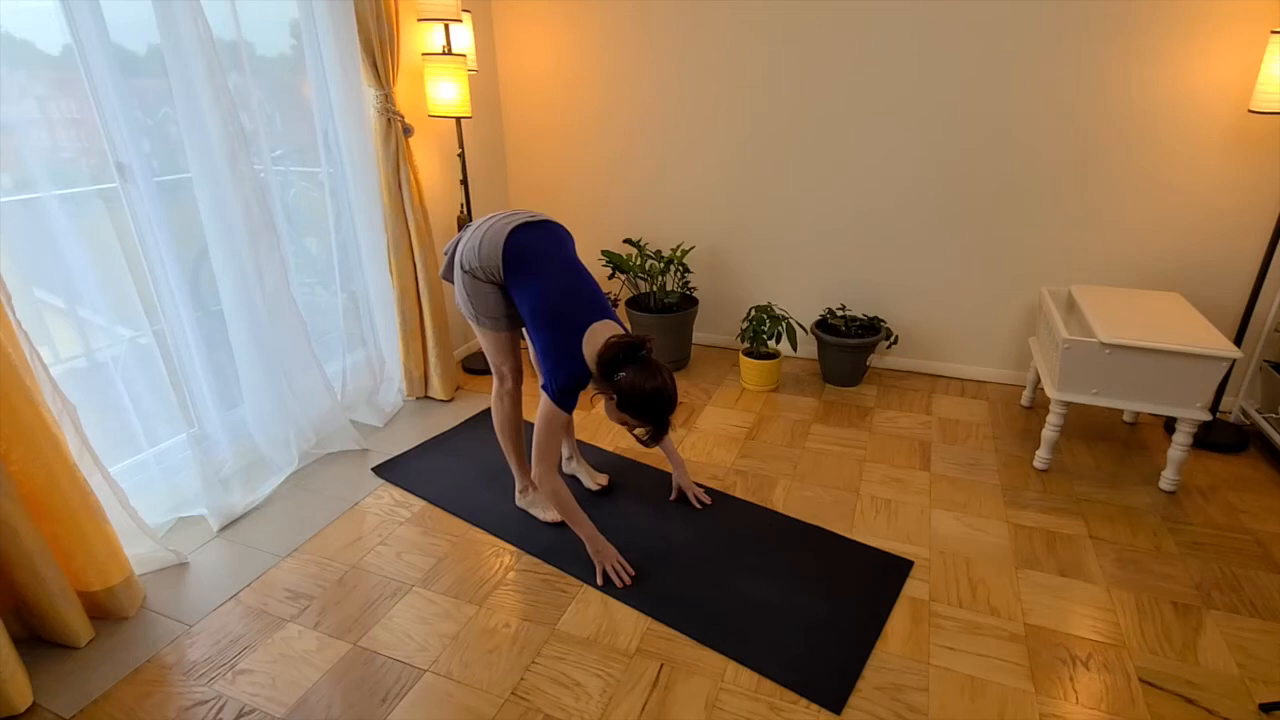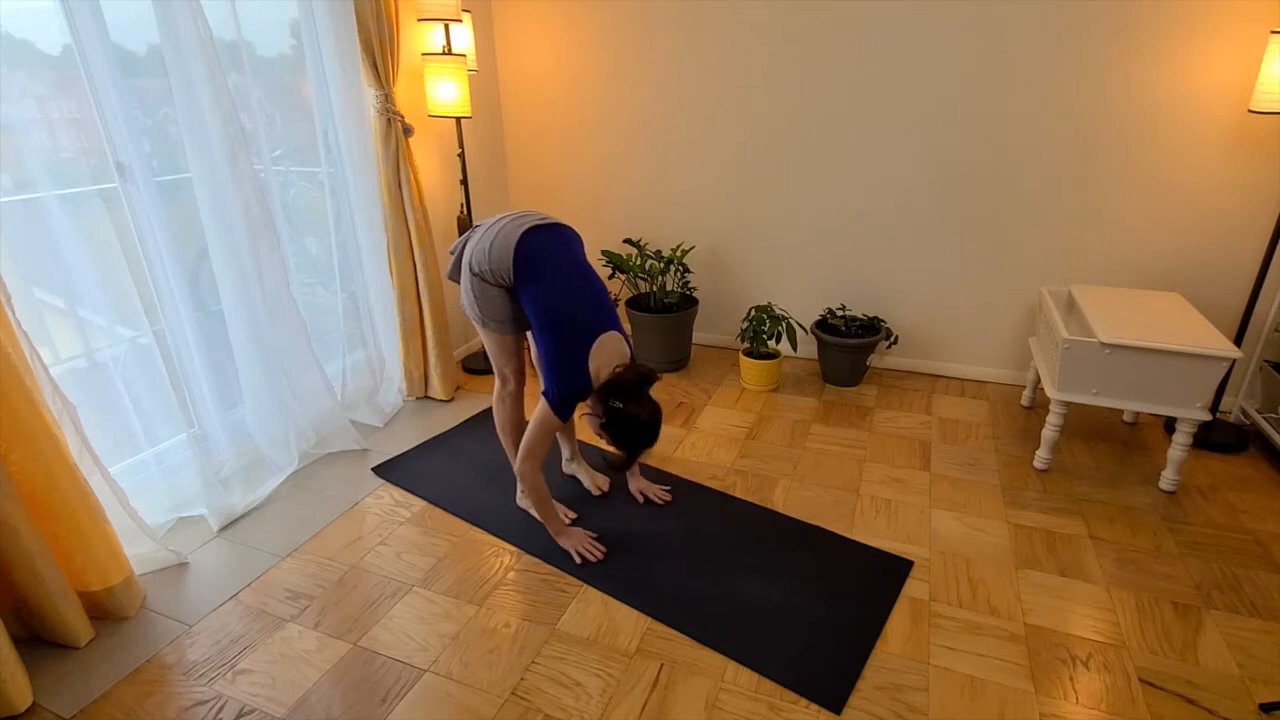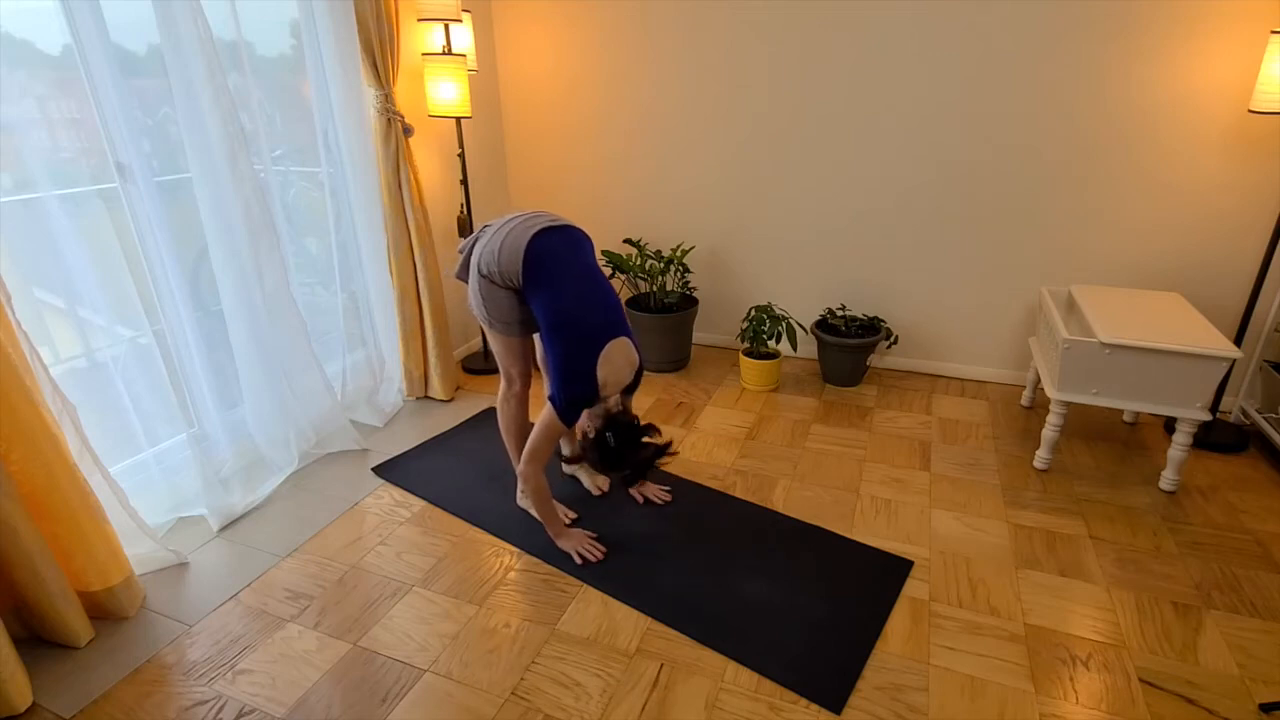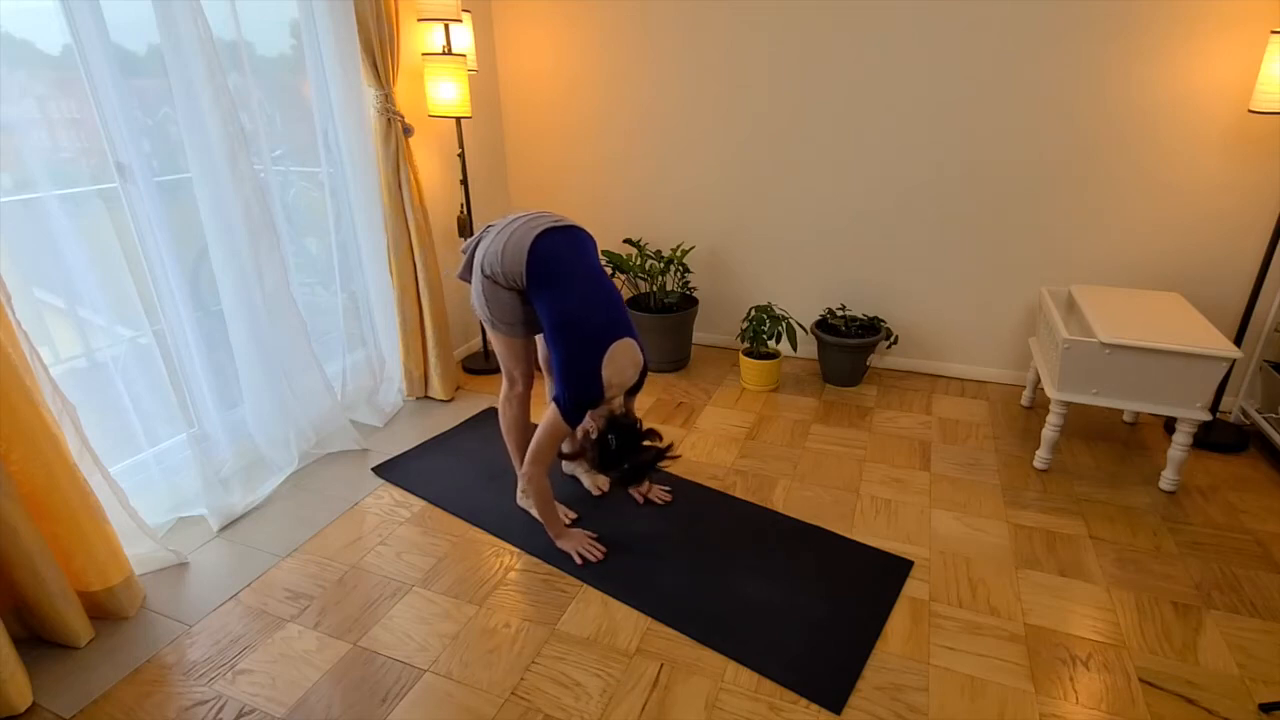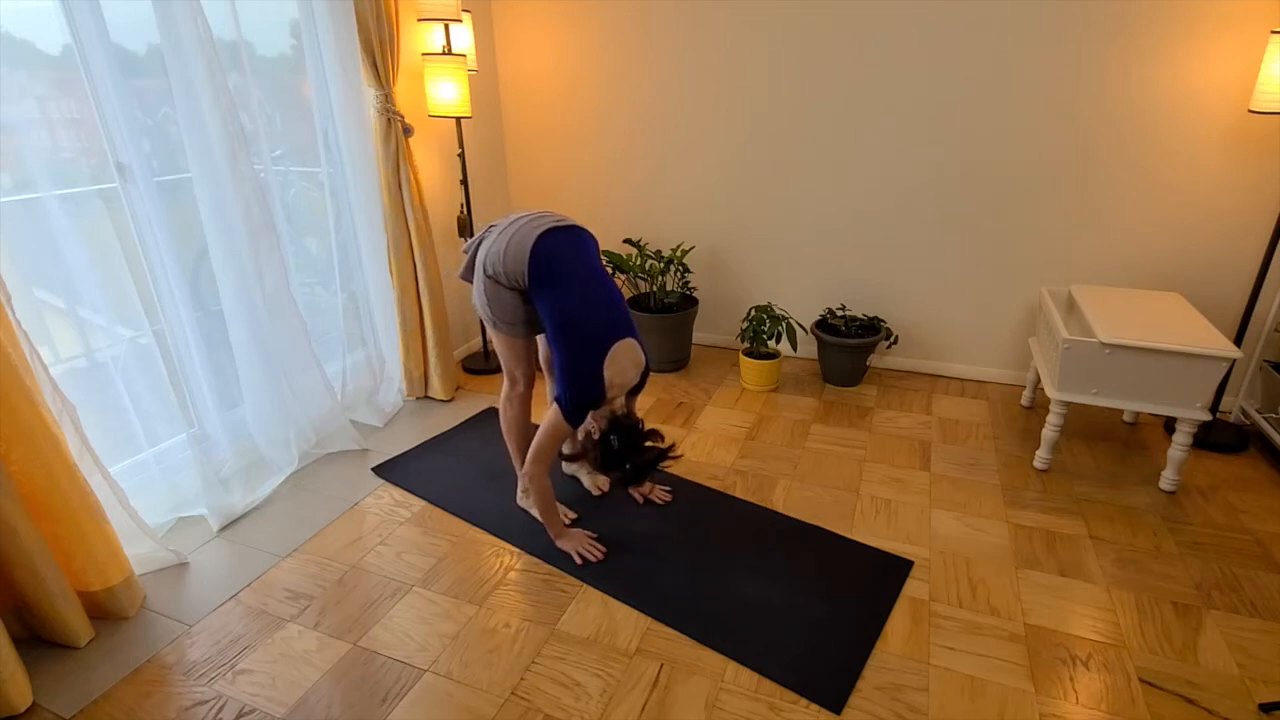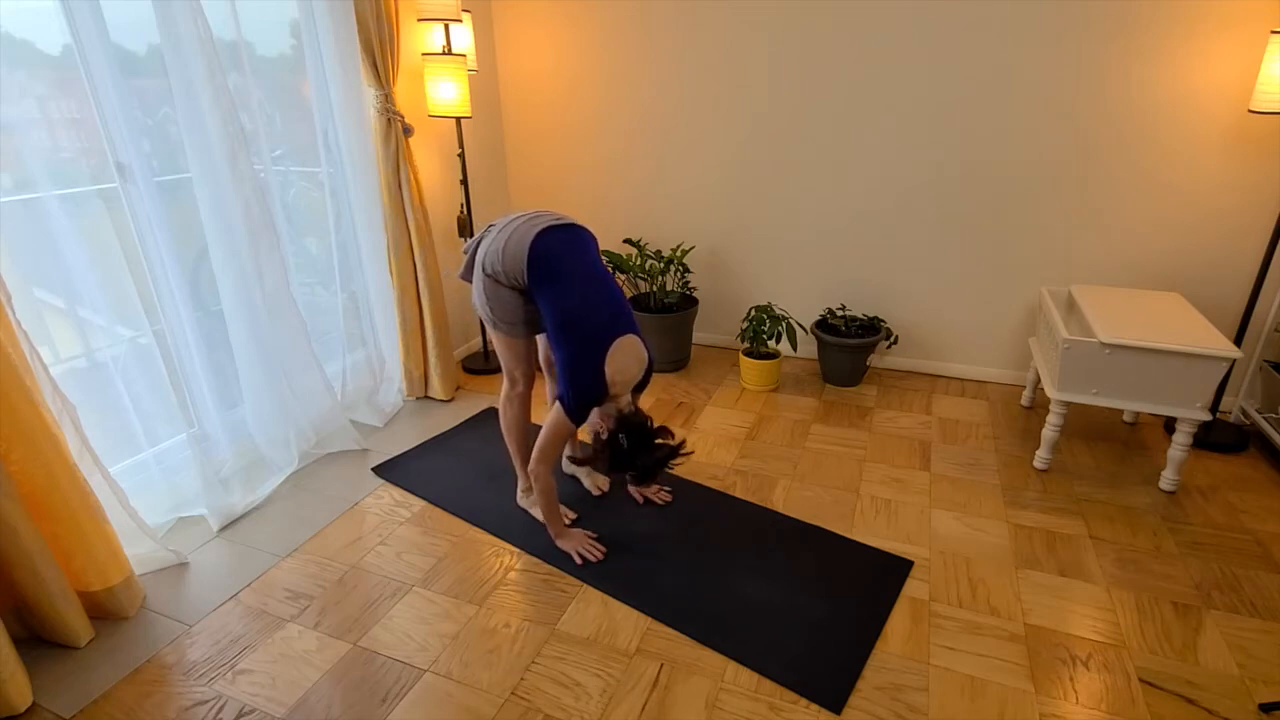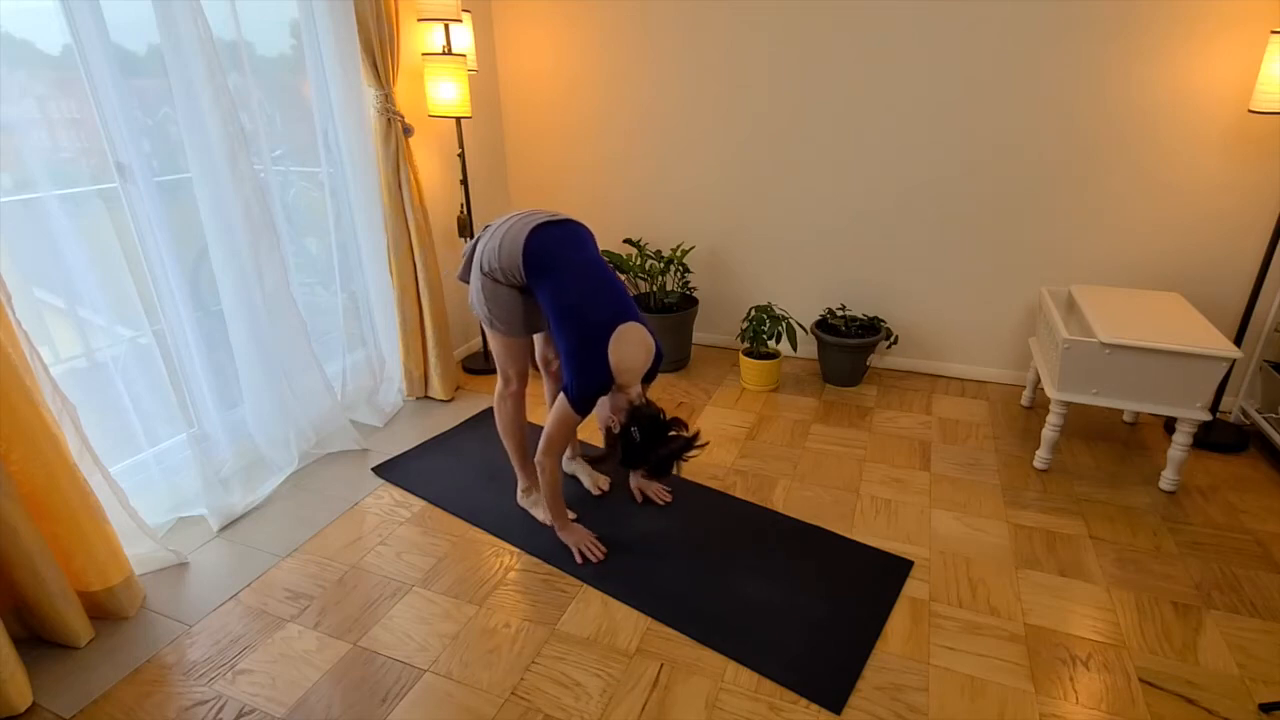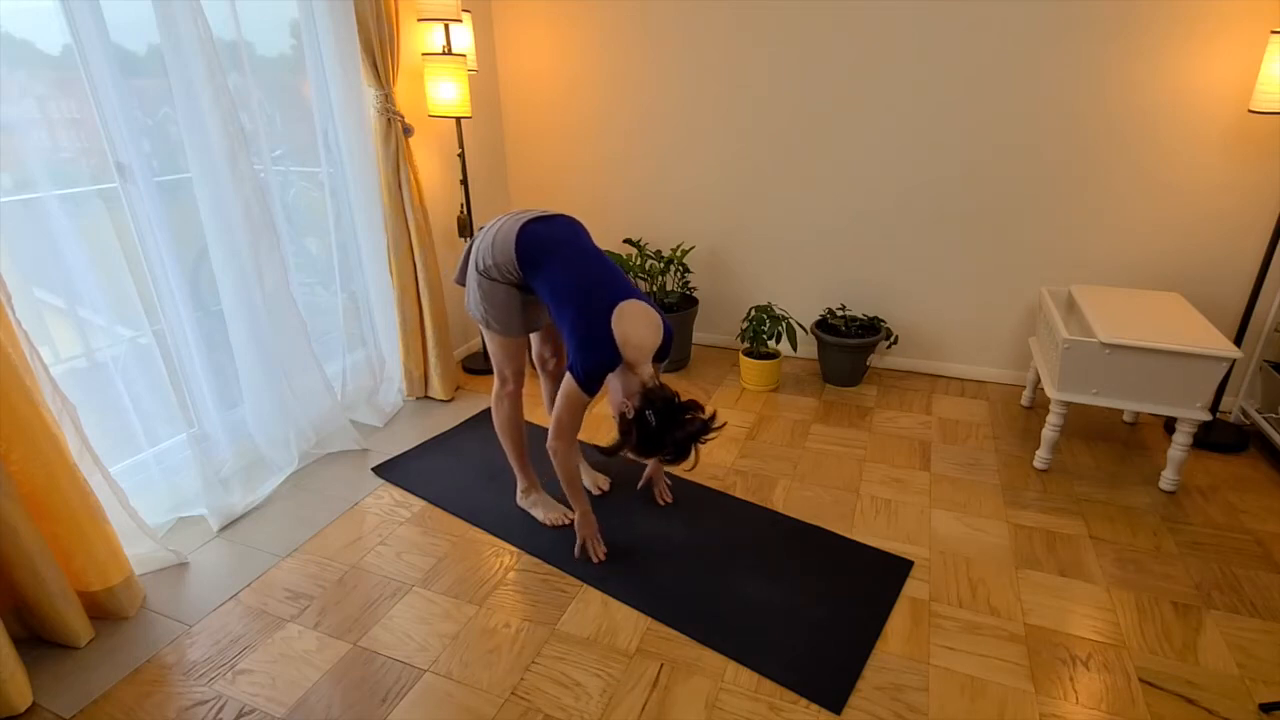
dt=0.5s
person 1, frame 1
left shoulder: (628, 359)
right shoulder: (570, 371)
left elbow: (652, 404)
right elbow: (544, 473)
left wrist: (679, 469)
right wrist: (595, 544)
right hip: (483, 257)
right knee: (509, 378)
left ankle: (572, 457)
right ankle: (523, 490)
person 1, frame 2
left shoulder: (624, 368)
right shoulder: (572, 382)
left elbow: (629, 420)
right elbow: (527, 465)
left wrist: (634, 475)
right wrist: (560, 532)
right hip: (491, 256)
right knee: (511, 379)
left ankle: (571, 459)
right ankle: (524, 492)
person 1, frame 3
left shoulder: (630, 369)
right shoulder: (578, 387)
left elbow: (625, 426)
right elbow: (530, 467)
left wrist: (635, 477)
right wrist: (560, 534)
right hip: (500, 258)
right knee: (517, 380)
left ankle: (573, 462)
right ankle: (523, 493)
person 1, frame 4
left shoulder: (634, 370)
right shoulder: (582, 388)
left elbow: (627, 422)
right elbow: (533, 468)
left wrist: (635, 478)
right wrist: (560, 535)
right hip: (504, 257)
right knee: (519, 381)
left ankle: (574, 460)
right ankle: (523, 492)
person 1, frame 5
left shoulder: (637, 370)
right shoulder: (583, 389)
left elbow: (624, 422)
right elbow: (534, 468)
left wrist: (634, 477)
right wrist: (560, 535)
right hip: (506, 258)
right knee: (520, 382)
left ankle: (574, 459)
right ankle: (524, 492)
person 1, frame 6
left shoulder: (640, 368)
right shoulder: (586, 386)
left elbow: (630, 424)
right elbow: (539, 466)
left wrist: (635, 476)
right wrist: (560, 534)
right hip: (506, 256)
right knee: (519, 381)
left ankle: (572, 457)
right ankle: (525, 491)
person 1, frame 7
left shoulder: (649, 359)
right shoulder: (591, 376)
left elbow: (636, 418)
right elbow: (544, 459)
left wrist: (637, 471)
right wrist: (564, 527)
right hip: (504, 255)
right knee: (513, 380)
left ankle: (573, 457)
right ankle: (526, 489)
person 1, frame 8
left shoulder: (661, 337)
right shoulder: (597, 357)
left elbow: (646, 411)
right elbow: (557, 443)
left wrist: (655, 462)
right wrist: (583, 515)
right hip: (500, 253)
left knee: (552, 362)
right knee: (510, 380)
left ankle: (576, 460)
right ankle: (526, 489)
